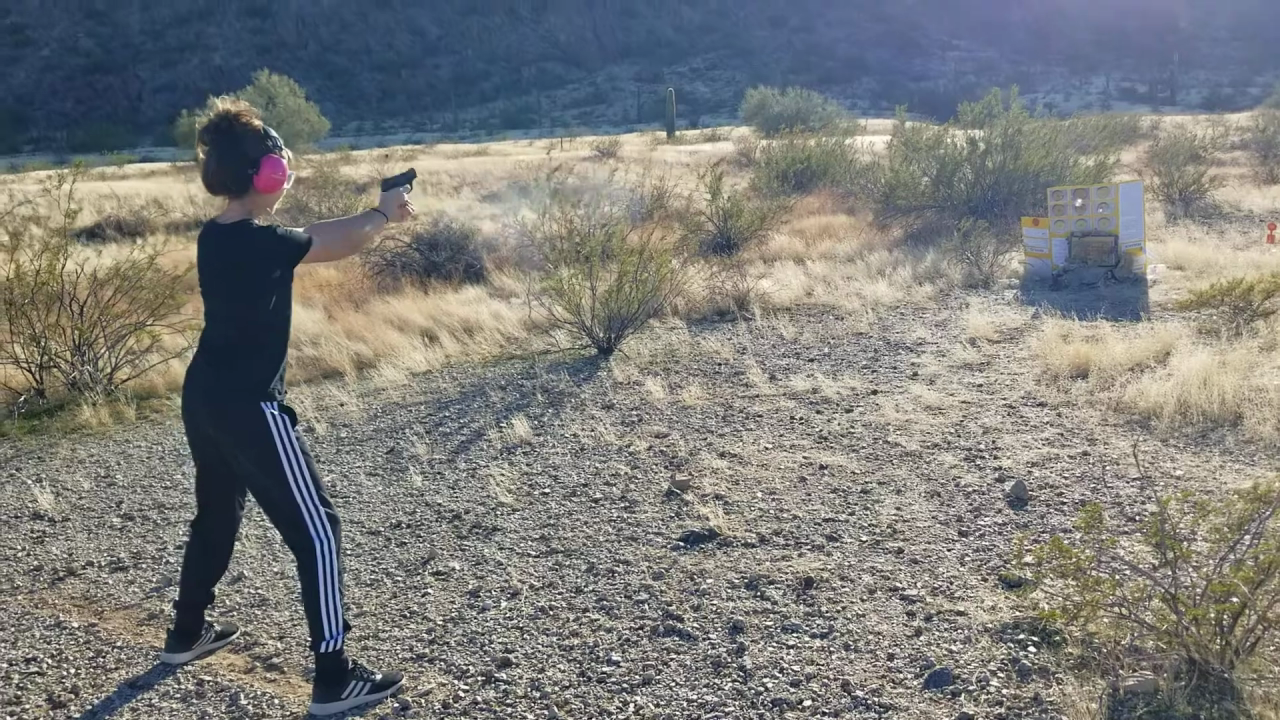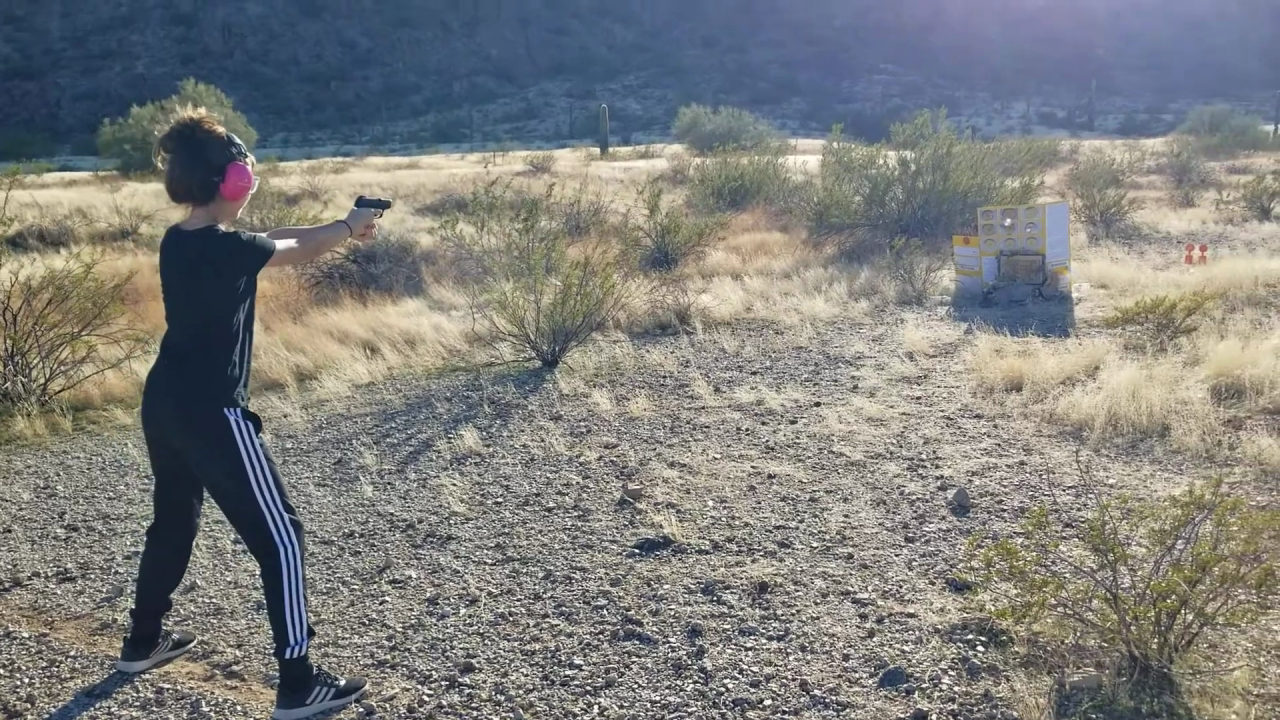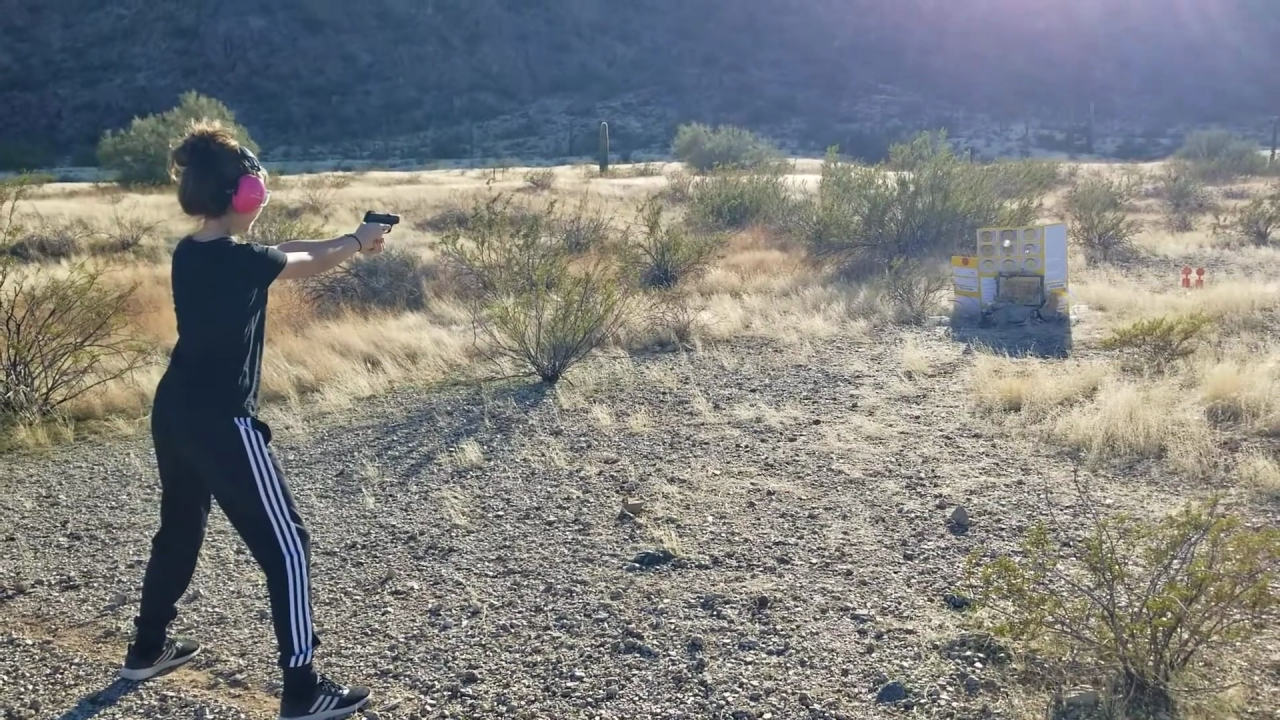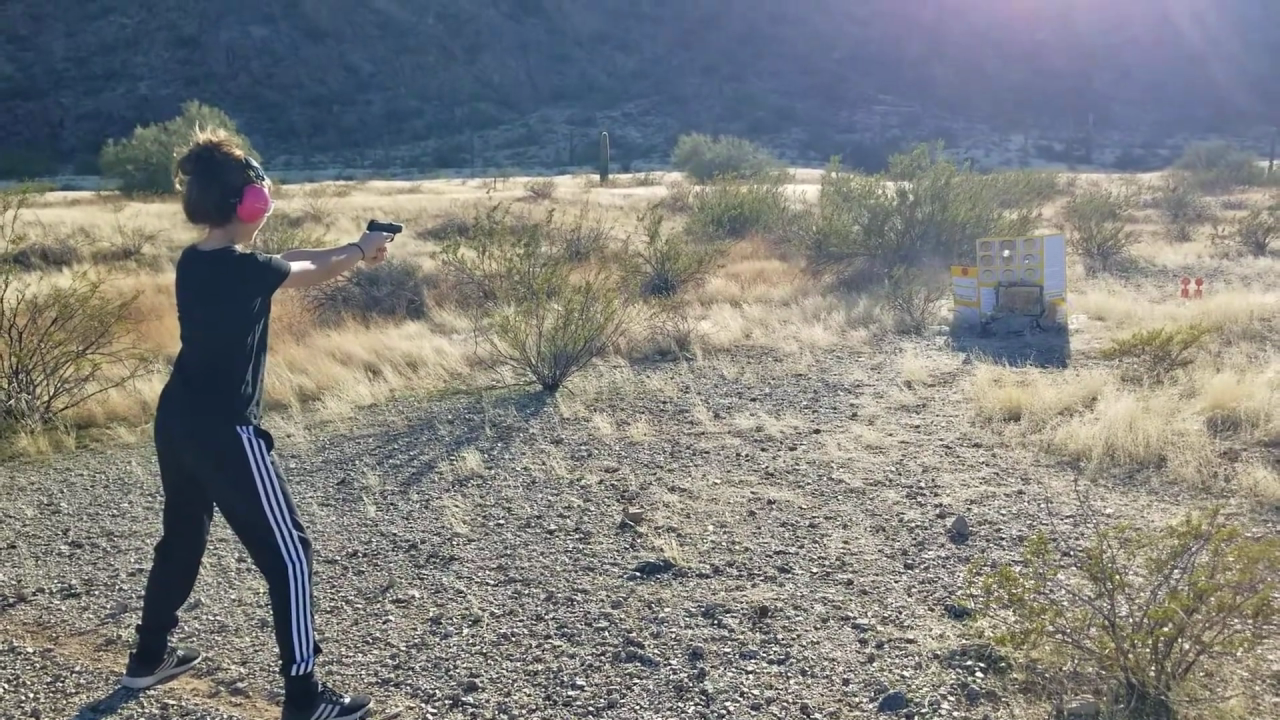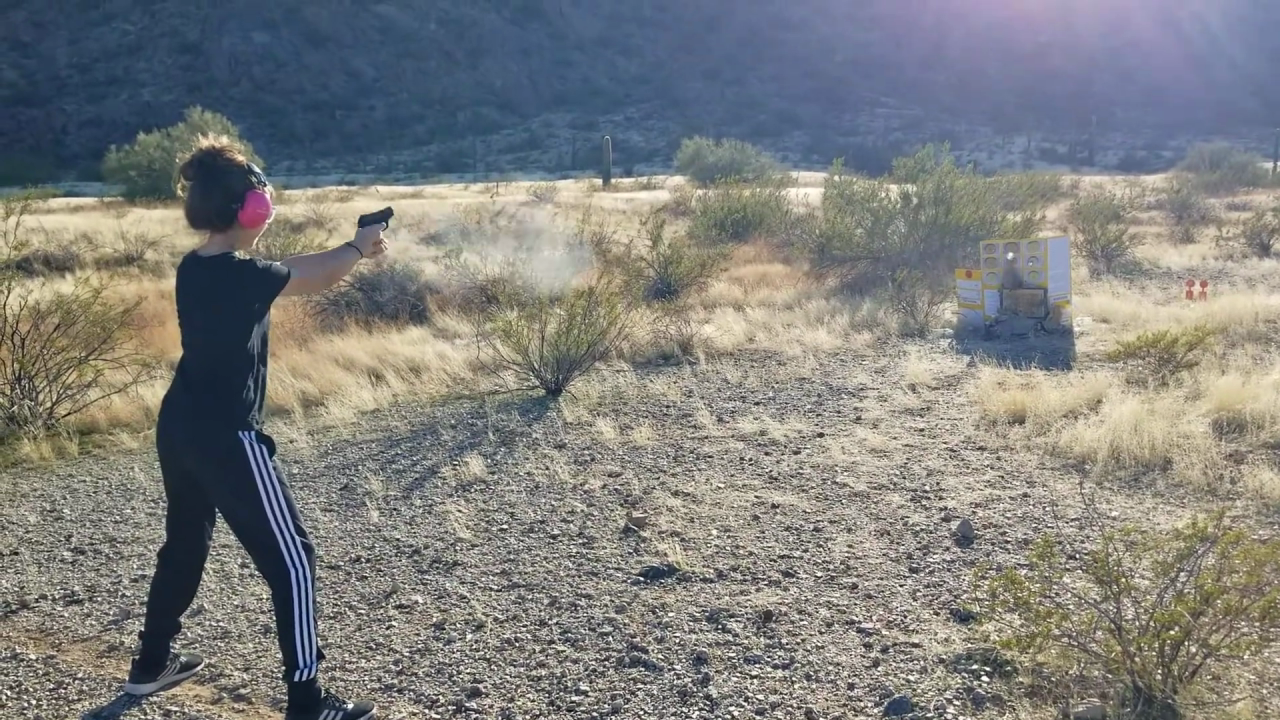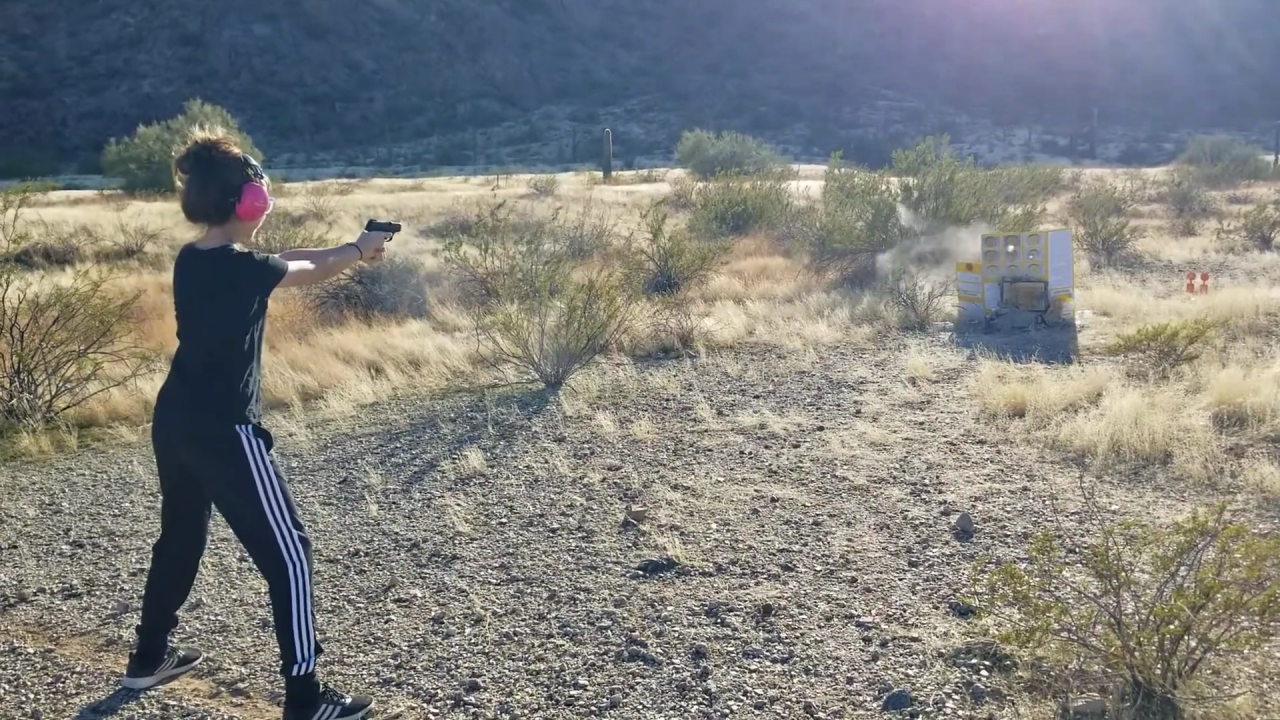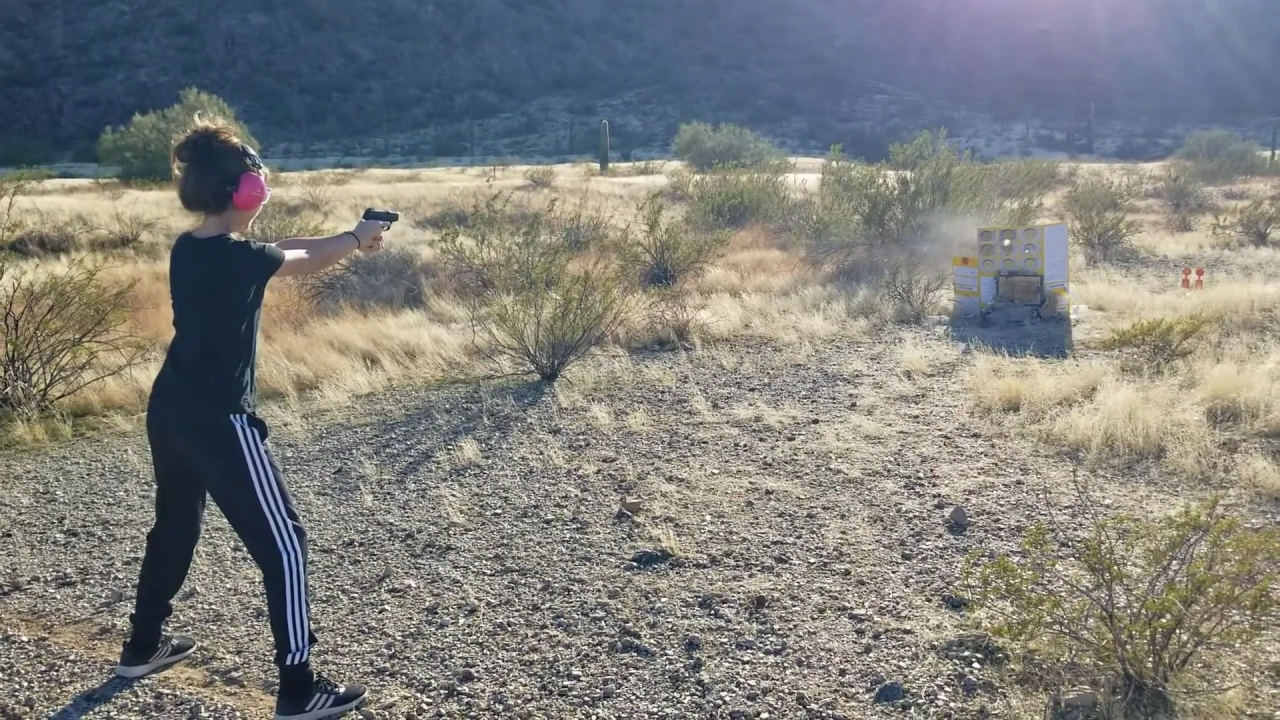
dt=0.7s
person 1, frame 1
left shoulder: (216, 236)
right shoulder: (262, 243)
left elbow: (313, 234)
right elbow: (337, 246)
left wrist: (373, 214)
right wrist: (384, 213)
left hip: (204, 397)
right hip: (248, 407)
left knee: (217, 513)
right knee: (316, 533)
left ankle: (187, 632)
person 1, frame 2
left shoulder: (177, 241)
right shoulder: (227, 249)
left elbow: (275, 238)
right elbow: (298, 250)
left wrist: (338, 227)
right wrist: (348, 227)
left hip: (164, 403)
right hip: (211, 413)
left knee: (173, 519)
right knee: (279, 538)
left ankle: (143, 641)
person 1, frame 3
left shoulder: (189, 253)
right shoulder: (241, 261)
left elbow: (288, 250)
right elbow: (309, 263)
left wrist: (347, 240)
right wrist: (358, 242)
left hip: (174, 412)
right hip: (221, 423)
left knee: (179, 529)
right knee: (286, 548)
left ankle: (147, 649)
person 1, frame 4
left shoulder: (193, 262)
right shoulder: (244, 270)
left elbow: (291, 259)
right elbow: (313, 271)
left wrist: (351, 248)
right wrist: (361, 250)
left hip: (177, 421)
right hip: (225, 432)
left knee: (182, 537)
right knee: (288, 556)
left ankle: (149, 656)
person 1, frame 5
left shoulder: (194, 268)
right shoulder: (243, 276)
left elbow: (291, 266)
right elbow: (313, 278)
left wrist: (349, 247)
right wrist: (359, 248)
left hip: (179, 427)
right hip: (227, 437)
left knee: (184, 542)
right knee: (291, 562)
left ankle: (152, 663)
person 1, frame 6
left shoulder: (190, 260)
right shoulder: (240, 269)
left elbow: (285, 259)
right elbow: (308, 271)
left wrist: (348, 248)
right wrist: (359, 250)
left hip: (175, 421)
right hip: (224, 432)
left knee: (180, 537)
right knee: (288, 556)
left ankle: (149, 657)
person 1, frame 7
left shoulder: (188, 249)
right shoulder: (238, 257)
left elbow: (284, 248)
right elbow: (305, 261)
left wrist: (345, 237)
right wrist: (358, 239)
left hip: (170, 410)
right hip: (218, 421)
left knee: (174, 526)
right knee: (283, 545)
left ankle: (143, 645)
